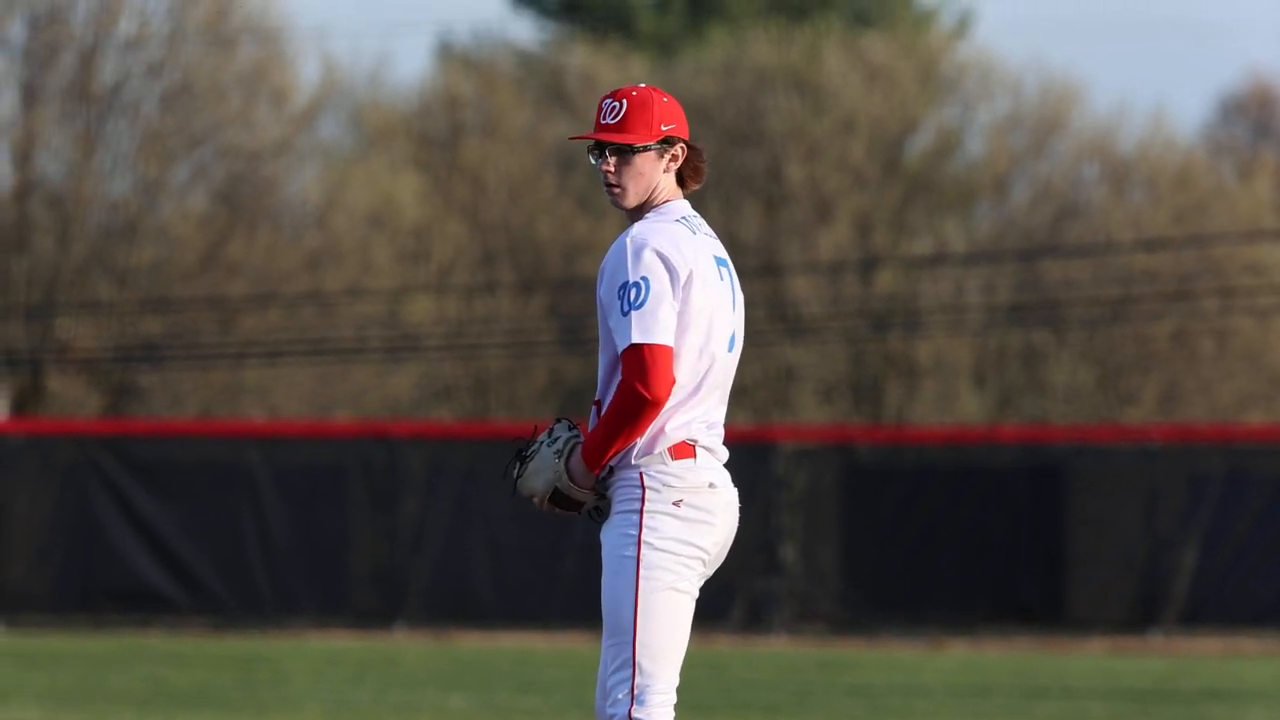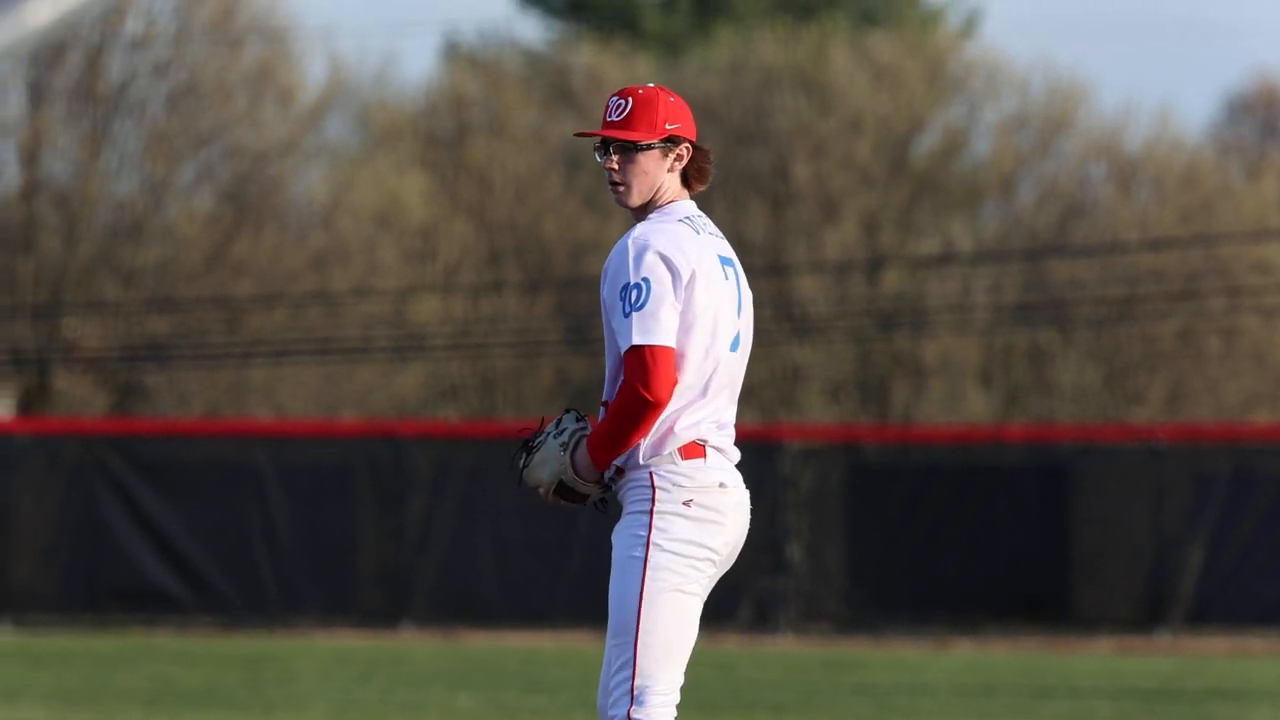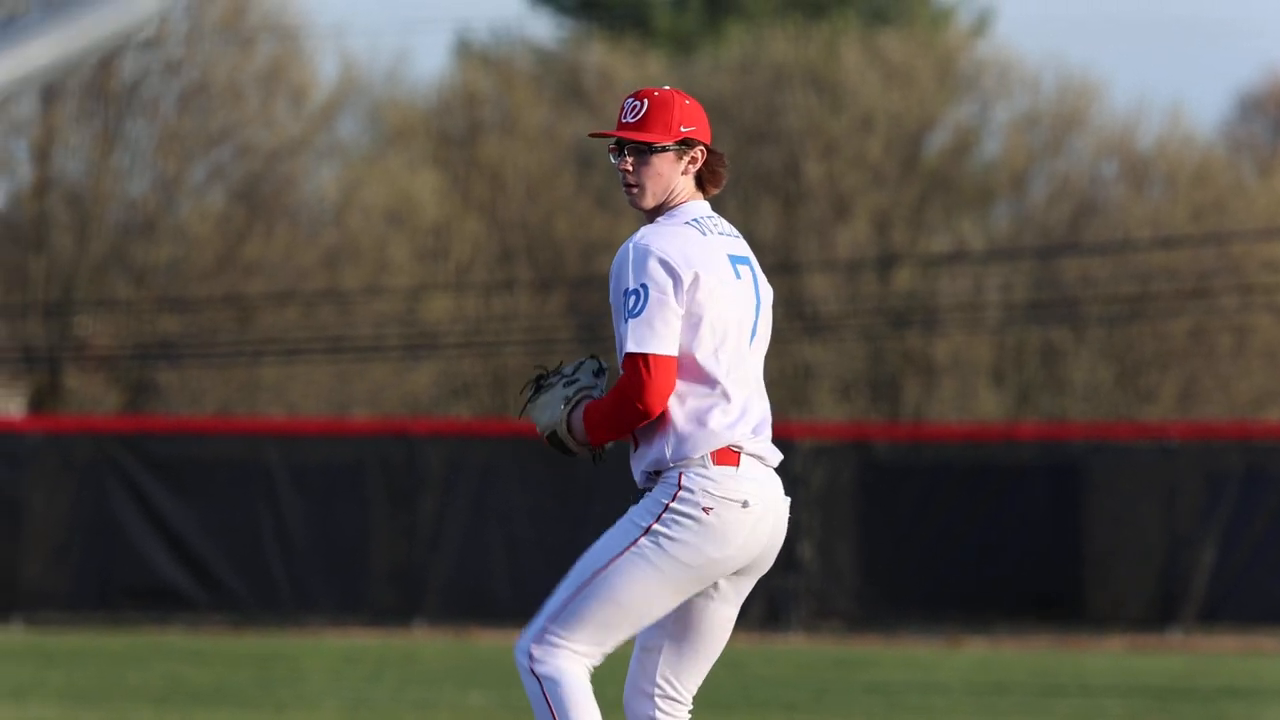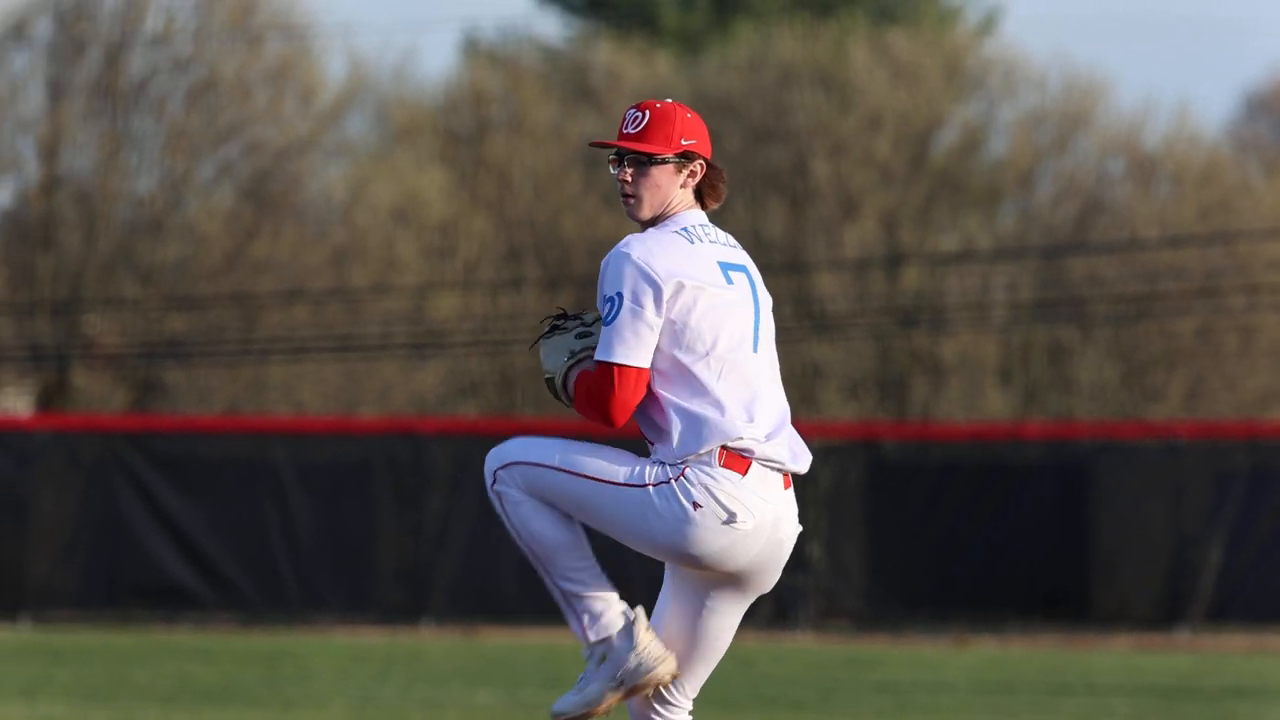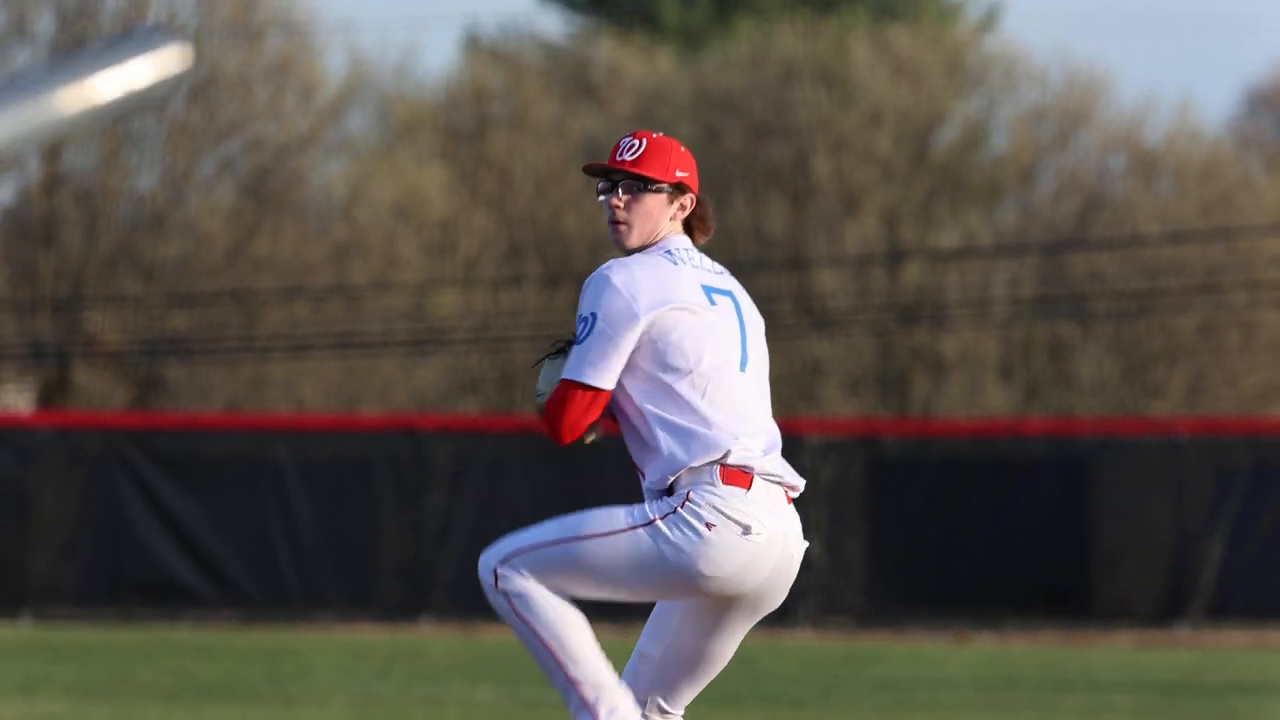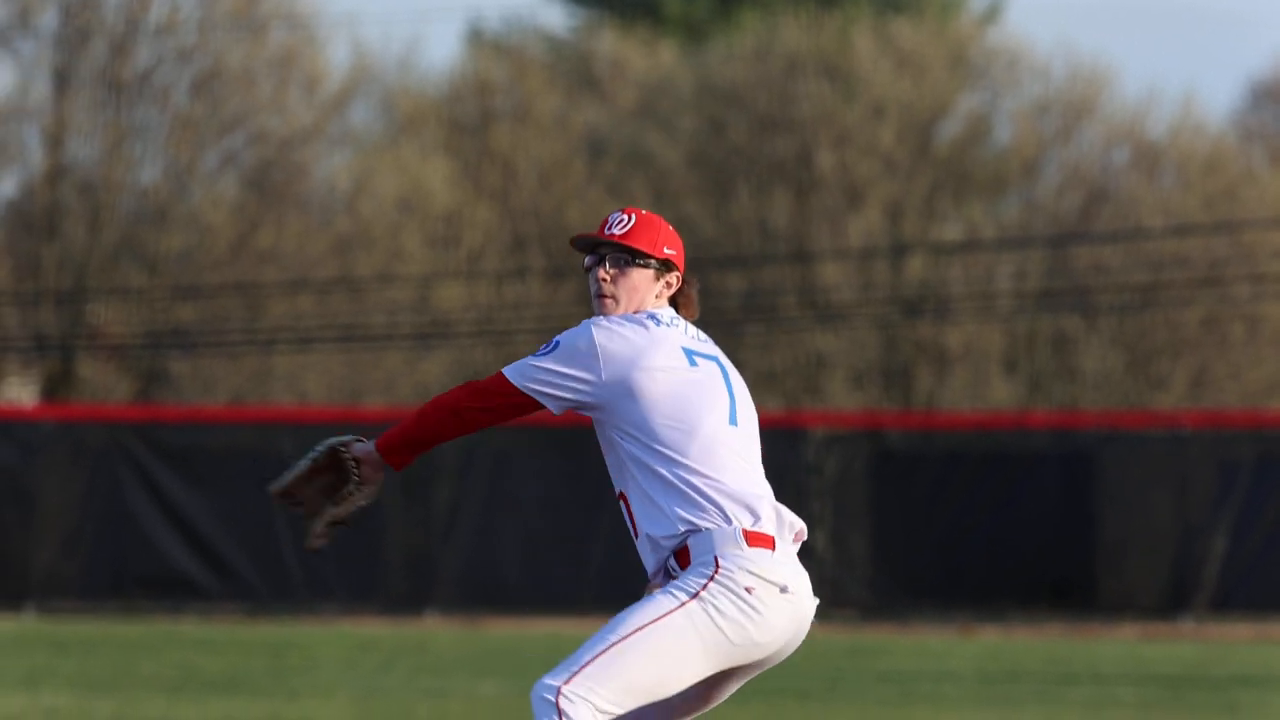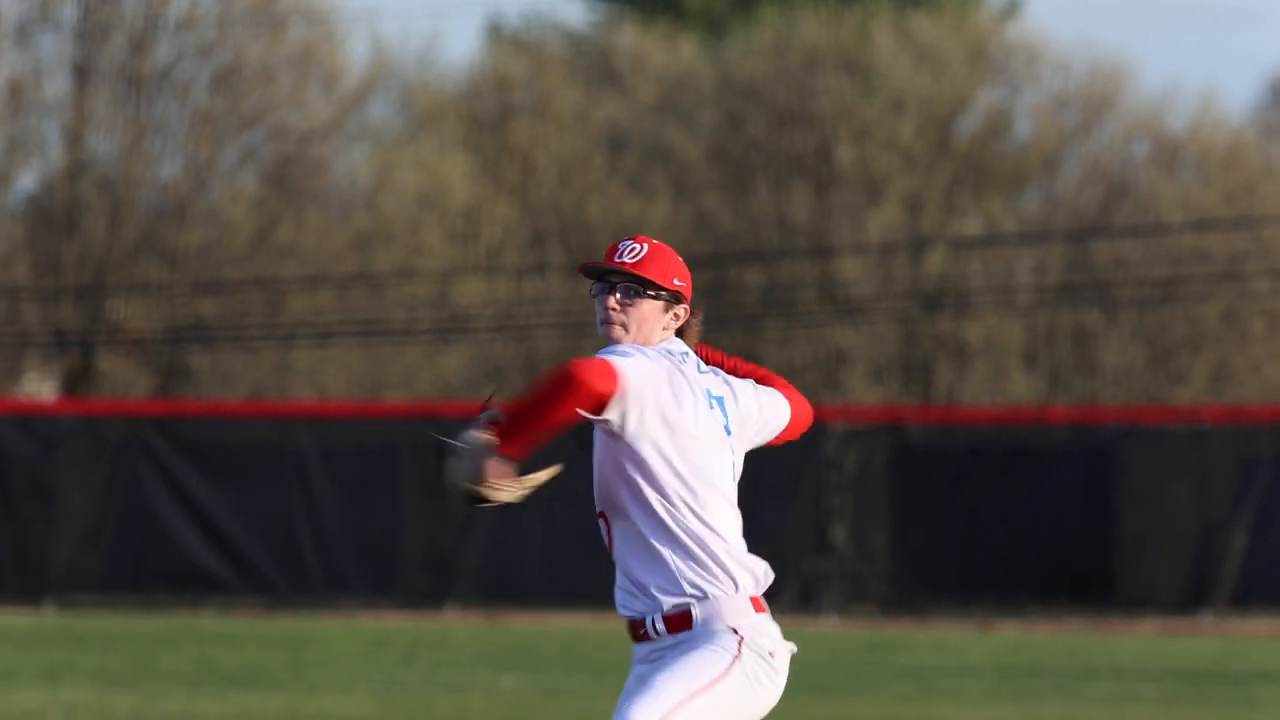
dt=0.2s
person 1, frame 1
left shoulder: (644, 245)
right shoulder: (707, 245)
left elbow: (649, 384)
left wrist: (588, 459)
right wrist: (601, 449)
left hip: (659, 493)
right hip: (705, 489)
person 1, frame 2
left shoulder: (646, 246)
right shoulder: (716, 245)
left elbow: (650, 385)
left wrist: (593, 453)
right wrist: (608, 442)
left hip: (671, 495)
right hip: (716, 491)
person 1, frame 3
left shoulder: (652, 248)
right shoulder: (736, 248)
left elbow: (646, 394)
left wrist: (585, 424)
right wrist: (607, 411)
left hip: (699, 498)
right hip: (756, 501)
left knee: (547, 653)
person 1, frame 4
left shoulder: (638, 256)
right shoulder: (735, 258)
left elbow: (615, 402)
left wrist: (570, 377)
right wrist: (611, 344)
left hip: (707, 499)
right hip: (773, 513)
left knee: (508, 465)
left ankle: (618, 642)
person 1, frame 5
left shoulder: (619, 281)
right shoulder: (726, 287)
left elbow: (565, 422)
left wrist: (561, 389)
left hip: (713, 522)
right hip: (775, 537)
left knee: (504, 568)
person 1, frame 6
left shoulder: (602, 342)
right shoulder: (707, 357)
left elbow: (479, 398)
left wrist: (384, 448)
left hip: (735, 586)
right hip: (778, 592)
person 1, frame 7
left shoulder: (641, 370)
right shoulder: (723, 391)
left elbow: (583, 381)
right elbow: (797, 412)
left wrist: (502, 445)
left hip: (724, 646)
